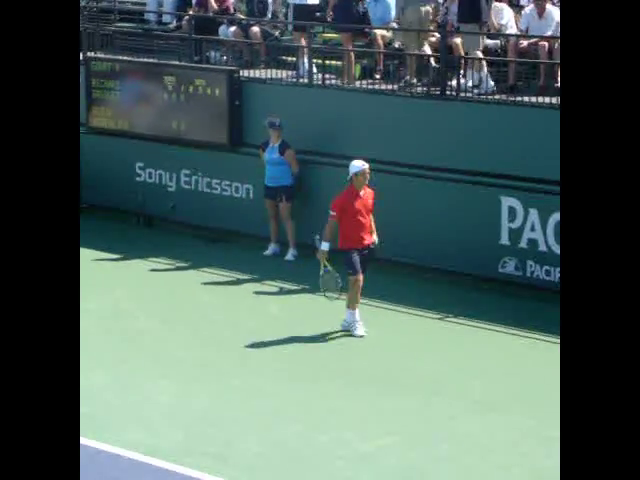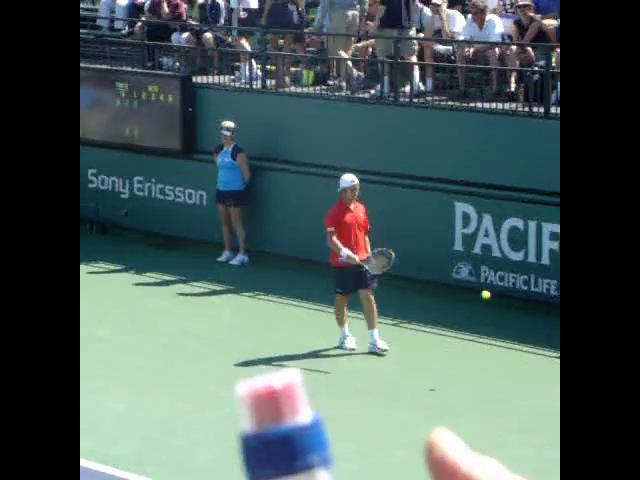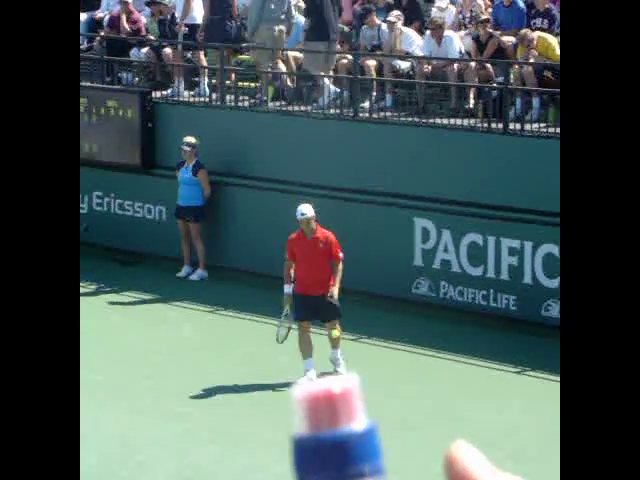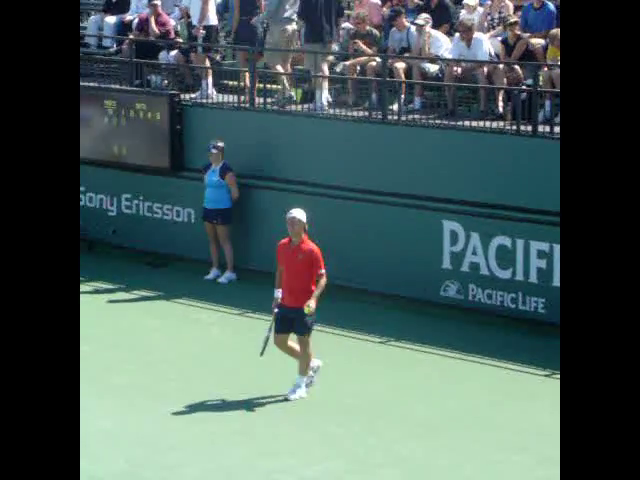
dt=0.7s
person 1, frame 1
left shoulder: (370, 193)
right shoulder: (343, 198)
right elbow: (331, 223)
left wrist: (374, 233)
right wrist: (324, 247)
left hip: (366, 245)
right hip: (349, 247)
left knee: (358, 282)
right knee: (357, 281)
left ankle: (349, 320)
right ankle: (354, 319)
person 1, frame 2
left shoulder: (361, 209)
right shoulder: (335, 212)
right elbow: (331, 239)
left wrist: (369, 253)
right wrist: (346, 253)
left hip: (362, 261)
right hip: (342, 264)
left knee: (368, 297)
right knee: (341, 299)
left ankle: (375, 340)
right ankle: (345, 336)
person 1, frame 3
left shoulder: (328, 237)
right shoulder: (293, 240)
left elbow: (338, 263)
right elbow: (289, 265)
left wrist: (336, 286)
right wrist: (287, 289)
left hip: (325, 292)
right hip: (302, 293)
left knee: (333, 327)
right knee: (303, 329)
left ankle: (336, 357)
right ankle: (309, 371)
person 1, frame 4
left shoulder: (312, 250)
right shoulder: (282, 246)
left elbow: (322, 279)
left wrist: (312, 299)
right wrist: (277, 294)
left hip: (304, 305)
right hip: (285, 303)
left knee: (303, 343)
right knee: (279, 341)
left ankle: (302, 385)
right ankle: (311, 364)
person 2, frame 1
left shoulder: (285, 148)
right shoulder: (264, 147)
left elbow: (295, 169)
left wrist: (287, 179)
left hip: (284, 187)
right hip: (269, 185)
left knee: (286, 218)
right knee: (272, 217)
left ankle: (292, 249)
right ankle: (274, 245)
person 2, frame 2
left shoulder: (238, 152)
right shoulder: (218, 150)
left elbow: (246, 175)
left wrist: (240, 187)
left hip: (235, 192)
right hip: (221, 190)
left knee: (237, 223)
right knee: (225, 222)
left ankle: (242, 255)
right ankle: (227, 251)
person 2, frame 3
left shoulder: (199, 168)
right shoulder: (180, 166)
left elbow: (207, 191)
left wrist: (199, 202)
left hip: (194, 208)
right hip: (181, 205)
left knee: (196, 238)
right knee: (184, 238)
left ankle: (202, 270)
right ankle: (187, 267)
person 2, frame 4
left shoulder: (226, 171)
right shoulder: (207, 168)
left elbow: (235, 193)
left wrist: (226, 203)
left hip: (222, 210)
right hip: (208, 208)
left knee: (224, 241)
right knee: (212, 240)
left ankle: (230, 272)
right ankle: (215, 269)
